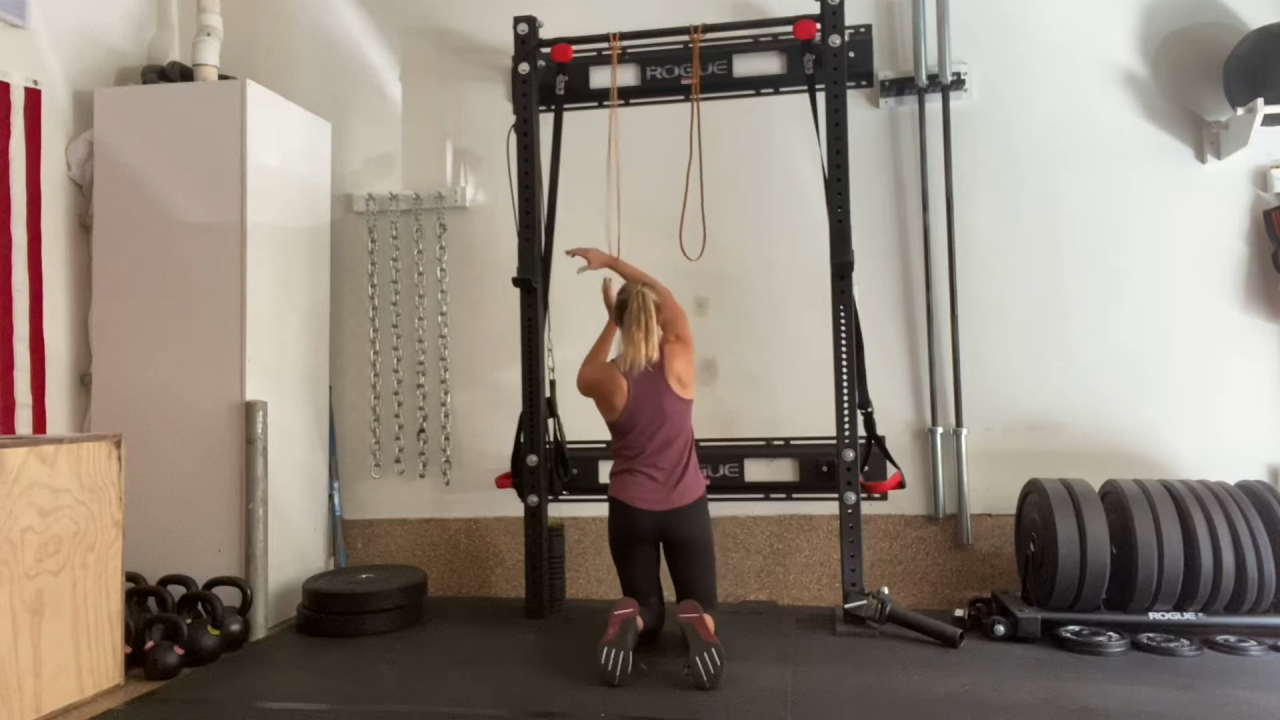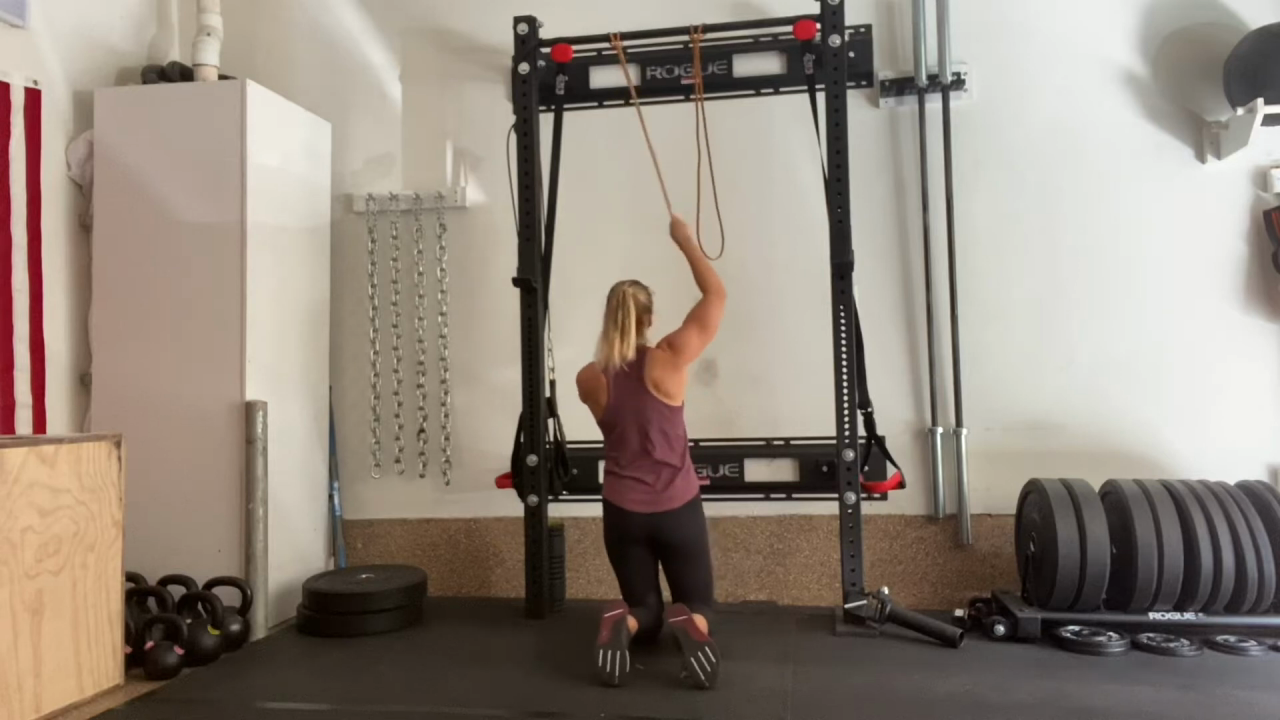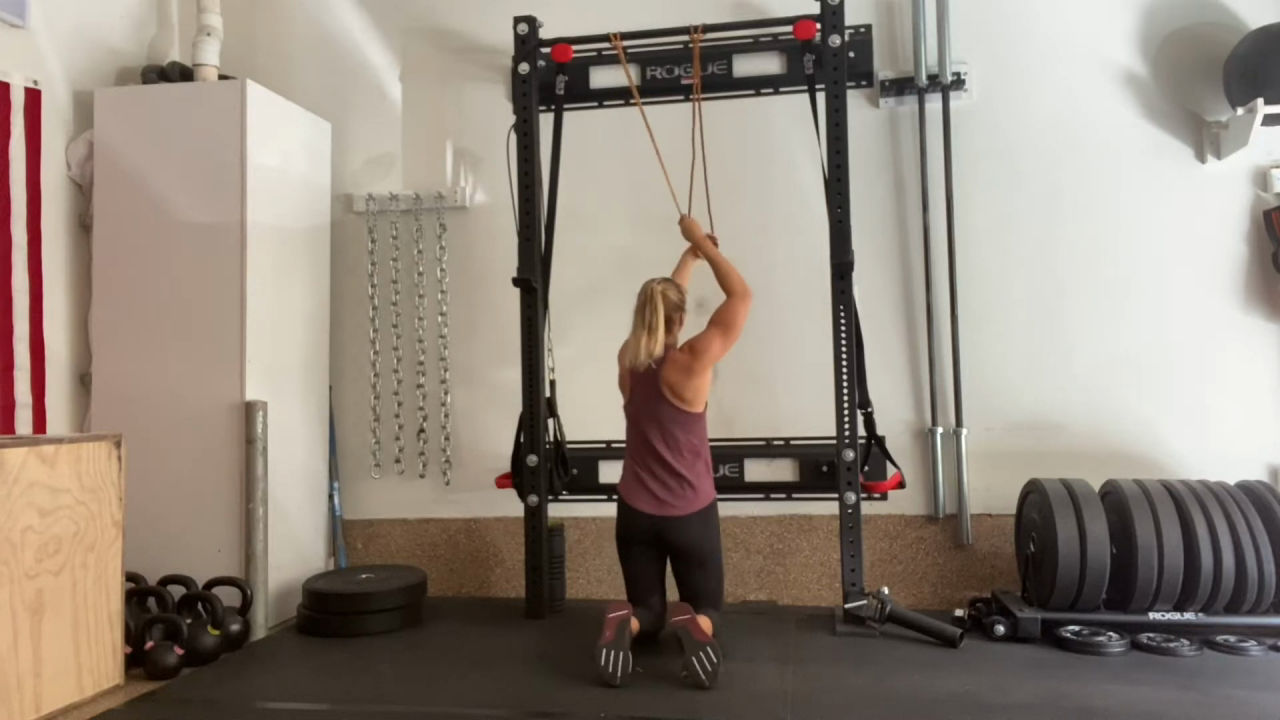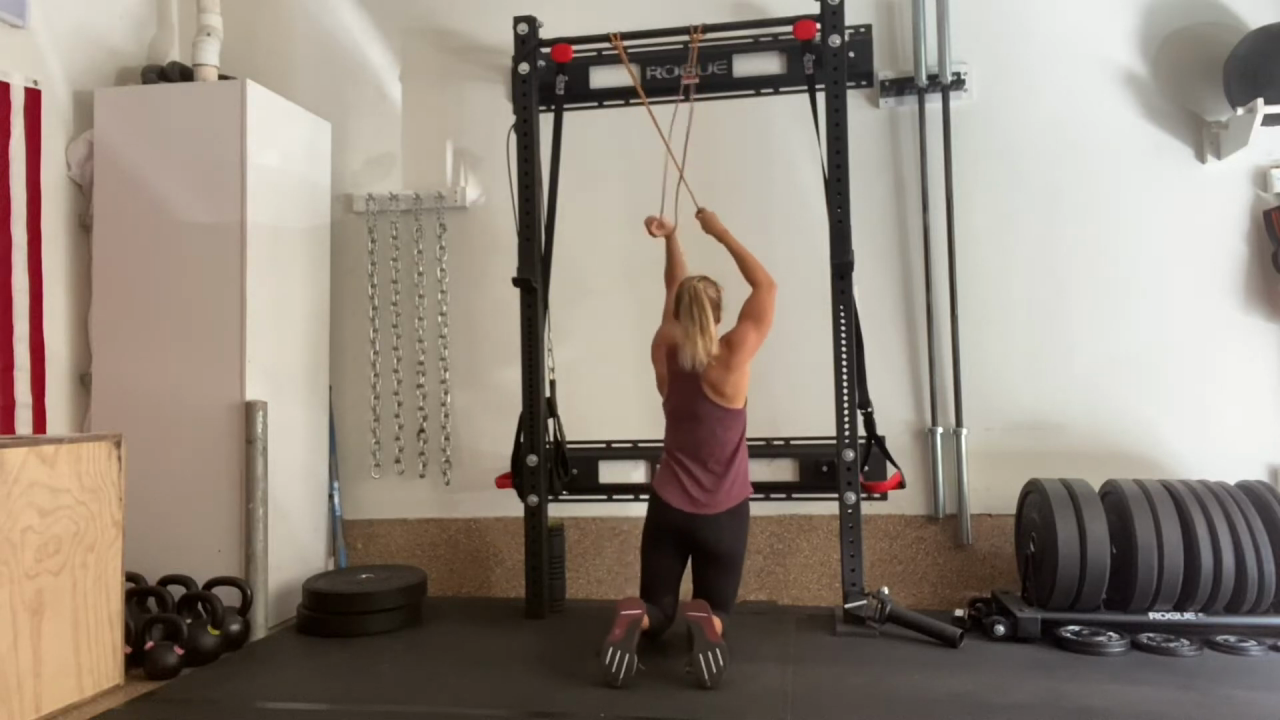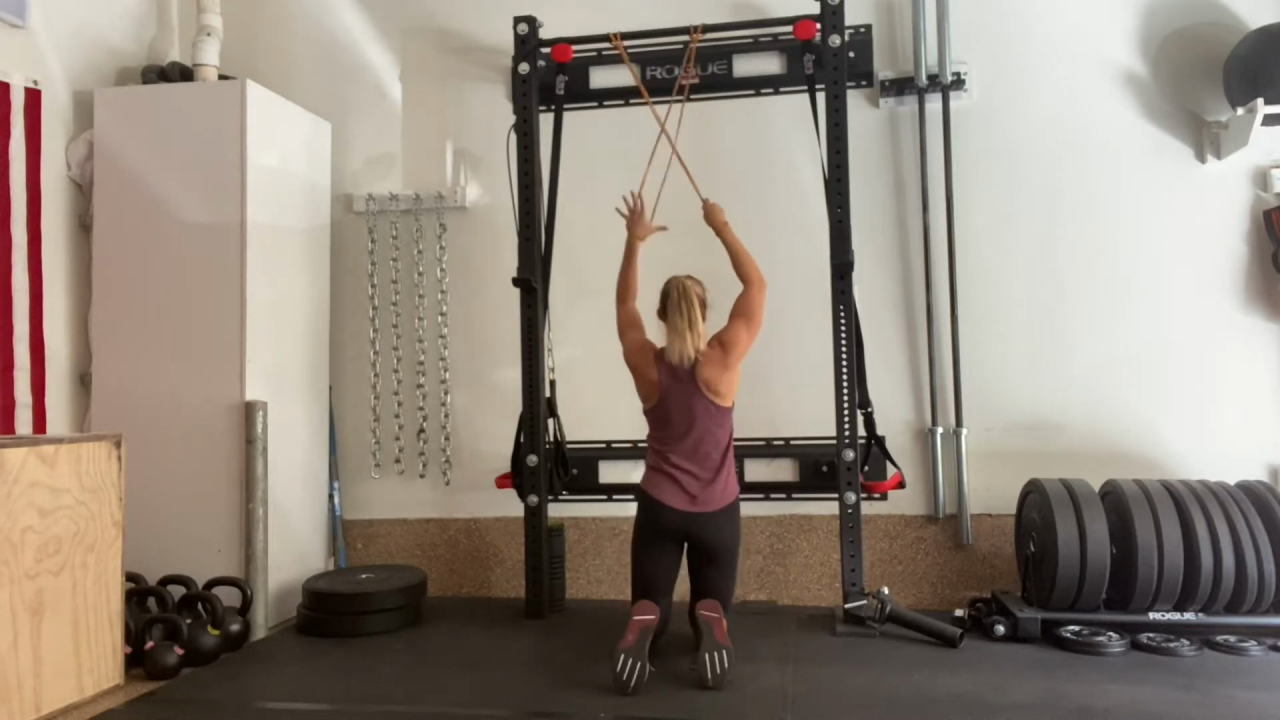
dt=0.5s
person 1, frame 1
left shoulder: (605, 379)
right shoulder: (679, 357)
right elbow: (665, 295)
left wrist: (612, 319)
right wrist: (613, 263)
left hip: (630, 510)
right hip: (686, 507)
left knee: (647, 608)
right knee: (702, 603)
left ankle: (629, 620)
right ankle: (695, 622)
person 1, frame 2
left shoulder: (590, 378)
right shoulder: (669, 361)
right elbow: (716, 297)
left wrist: (615, 351)
right wrist: (684, 241)
left hip: (623, 513)
right hip: (678, 509)
left knee: (645, 612)
right knee: (697, 604)
left ankle: (622, 624)
right ankle: (689, 625)
person 1, frame 3
left shoulder: (627, 361)
right shoulder: (691, 364)
left elbow: (663, 297)
right elbow: (740, 296)
left wrist: (693, 253)
right wrist: (700, 243)
left hip: (636, 511)
right hip: (692, 513)
left knee: (648, 613)
right knee: (706, 608)
left ankle: (624, 624)
right ankle: (693, 623)
person 1, frame 4
left shoulder: (664, 357)
right shoulder: (731, 361)
left elbow: (675, 292)
right elbow: (765, 287)
left wrist: (671, 241)
right wrist: (720, 233)
left hip: (668, 508)
right hip: (723, 514)
left knee: (657, 608)
right knee: (715, 609)
left ankle: (633, 619)
right ankle: (704, 625)
person 1, frame 5
left shoulder: (644, 363)
right shoulder: (722, 360)
left elbow: (625, 302)
right elbow: (756, 285)
left wrist: (634, 239)
right wrist: (720, 227)
left hip: (659, 507)
right hip: (717, 509)
left knee: (649, 603)
right knee: (712, 605)
left ankle: (645, 620)
right ankle: (709, 621)
